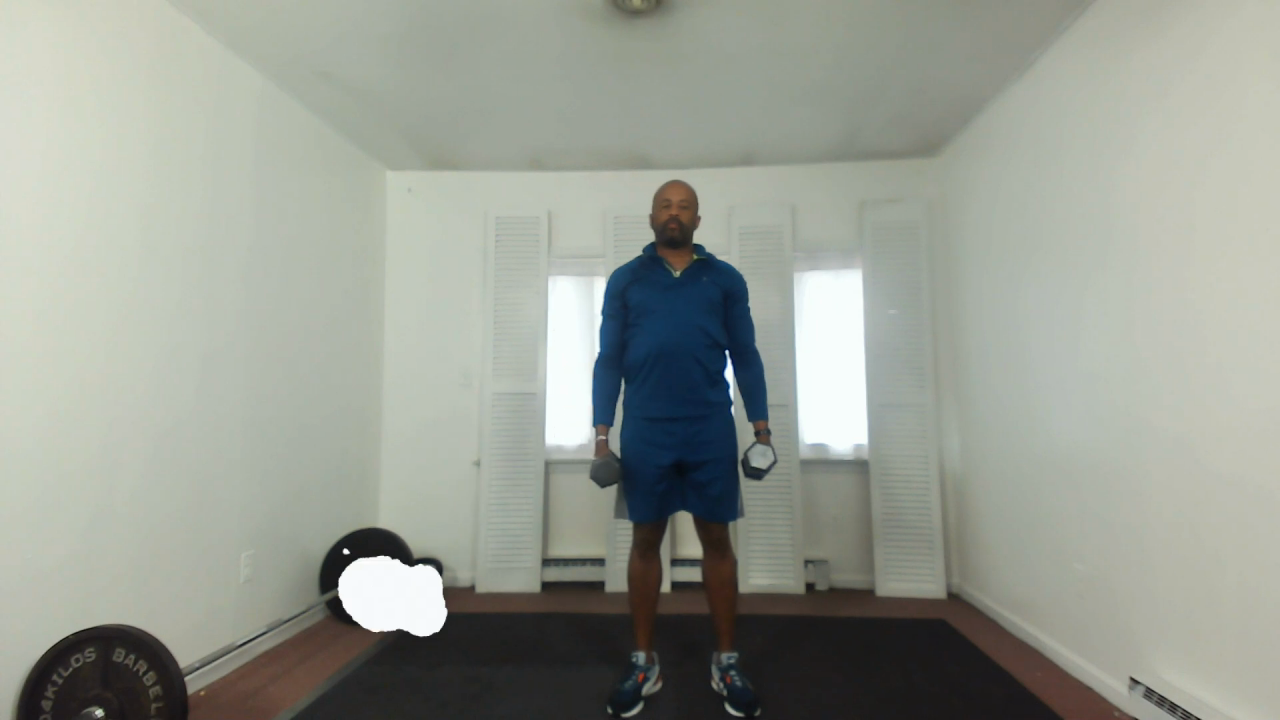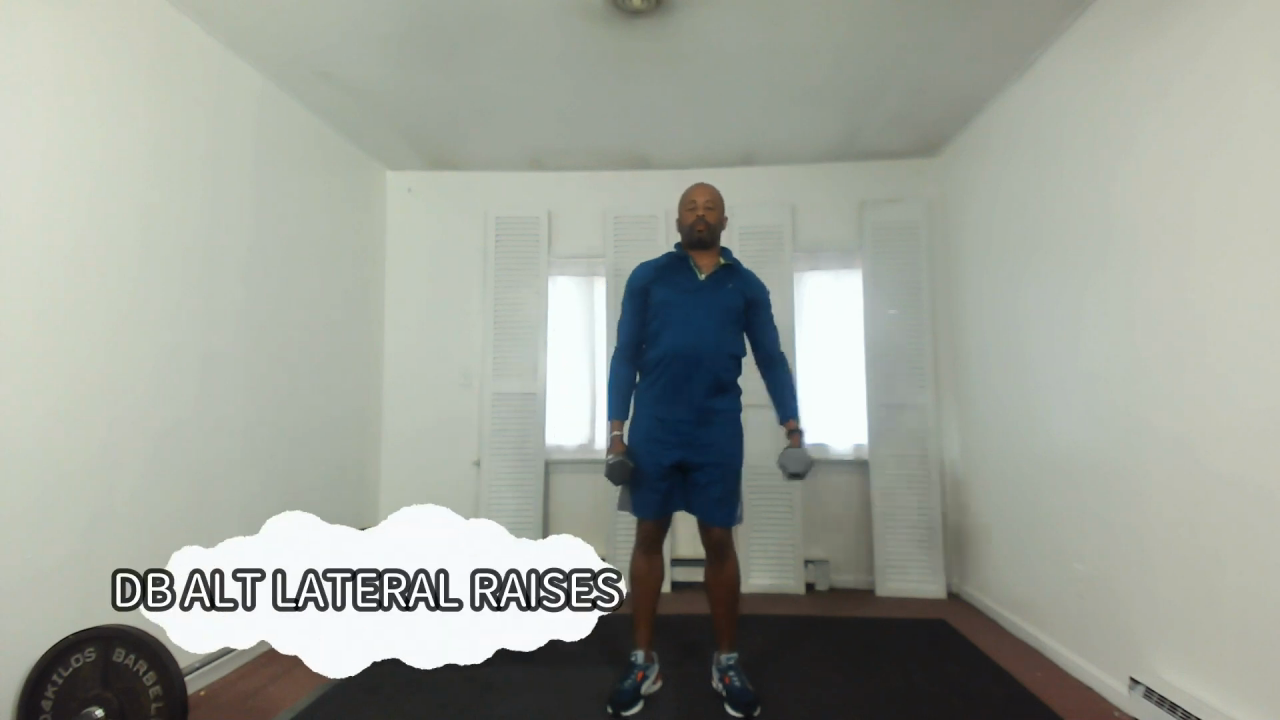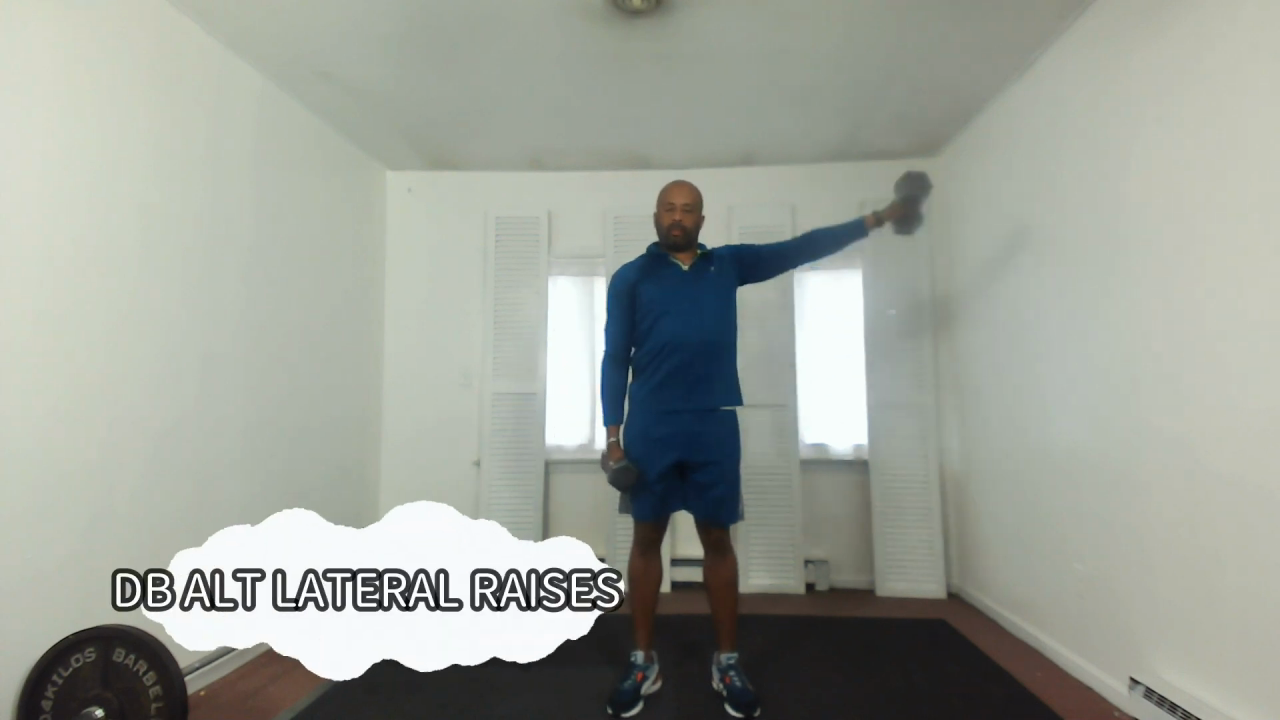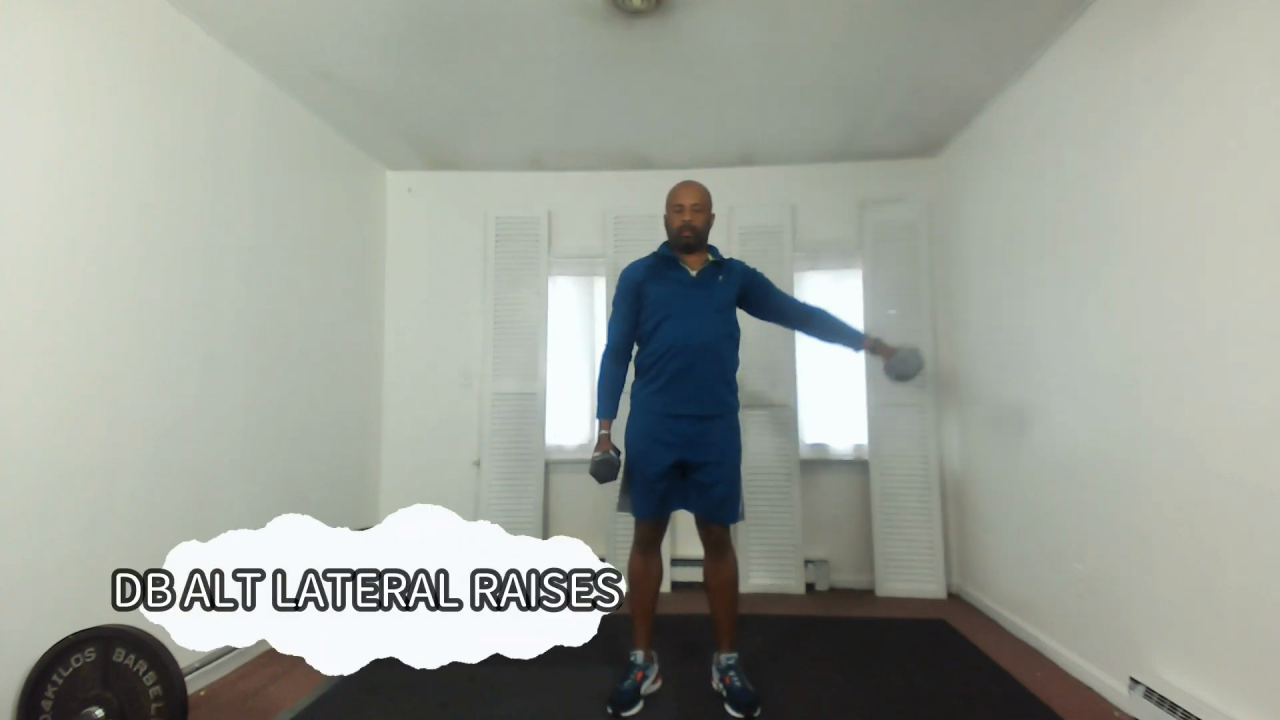
dt=0.7s
person 1, frame 1
left shoulder: (725, 279)
right shoulder: (625, 280)
left elbow: (746, 356)
right elbow: (609, 359)
left wrist: (762, 425)
right wrist: (601, 431)
left hip: (711, 429)
right hip: (646, 431)
left knee: (716, 541)
right knee: (646, 541)
left ankle: (726, 663)
right ankle: (643, 663)
person 1, frame 2
left shoulder: (747, 286)
right shoulder: (647, 278)
left elbow: (771, 357)
right elbow: (626, 356)
left wrist: (790, 423)
right wrist: (615, 427)
left hip: (718, 431)
right hip: (654, 430)
left knee: (719, 543)
right knee: (649, 538)
left ankle: (728, 663)
right ankle: (643, 662)
person 1, frame 3
left shoulder: (729, 264)
right shoulder: (629, 278)
left elbow: (798, 249)
right elbow: (615, 359)
left wrist: (874, 220)
right wrist: (612, 435)
left hip: (714, 426)
right hip: (649, 428)
left knee: (717, 540)
right knee: (646, 539)
left ankle: (727, 662)
right ankle: (643, 663)
person 1, frame 4
left shoulder: (736, 275)
right shoulder: (638, 276)
left elbow: (797, 313)
right elbow: (616, 352)
left wrist: (863, 342)
right wrist: (605, 426)
left hip: (716, 429)
right hip: (651, 427)
left knee: (717, 540)
right knee: (646, 538)
left ankle: (727, 663)
right ankle: (641, 661)
